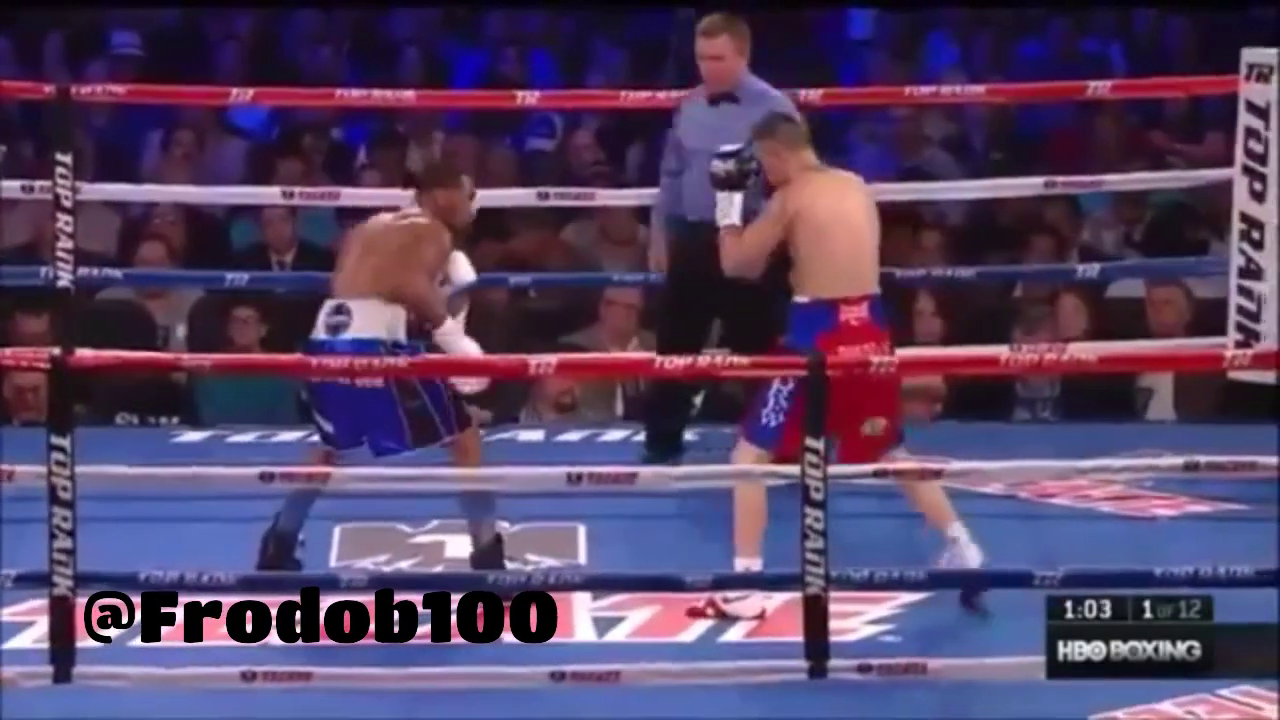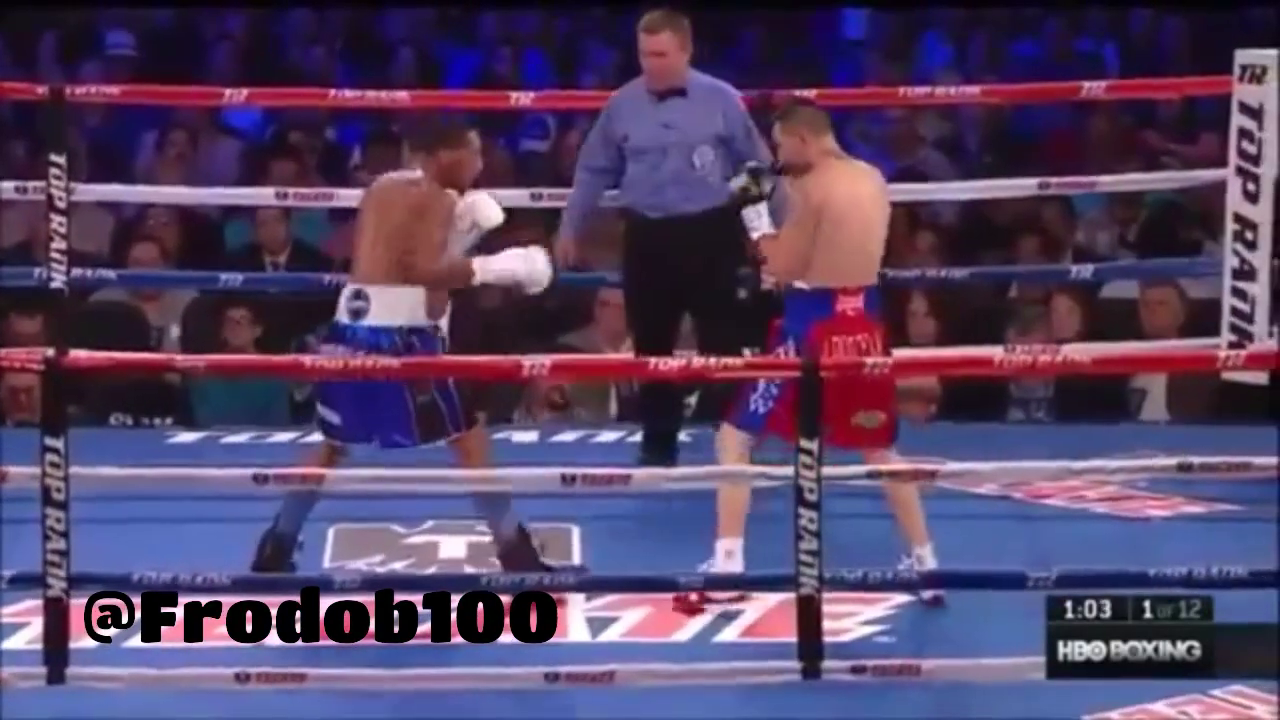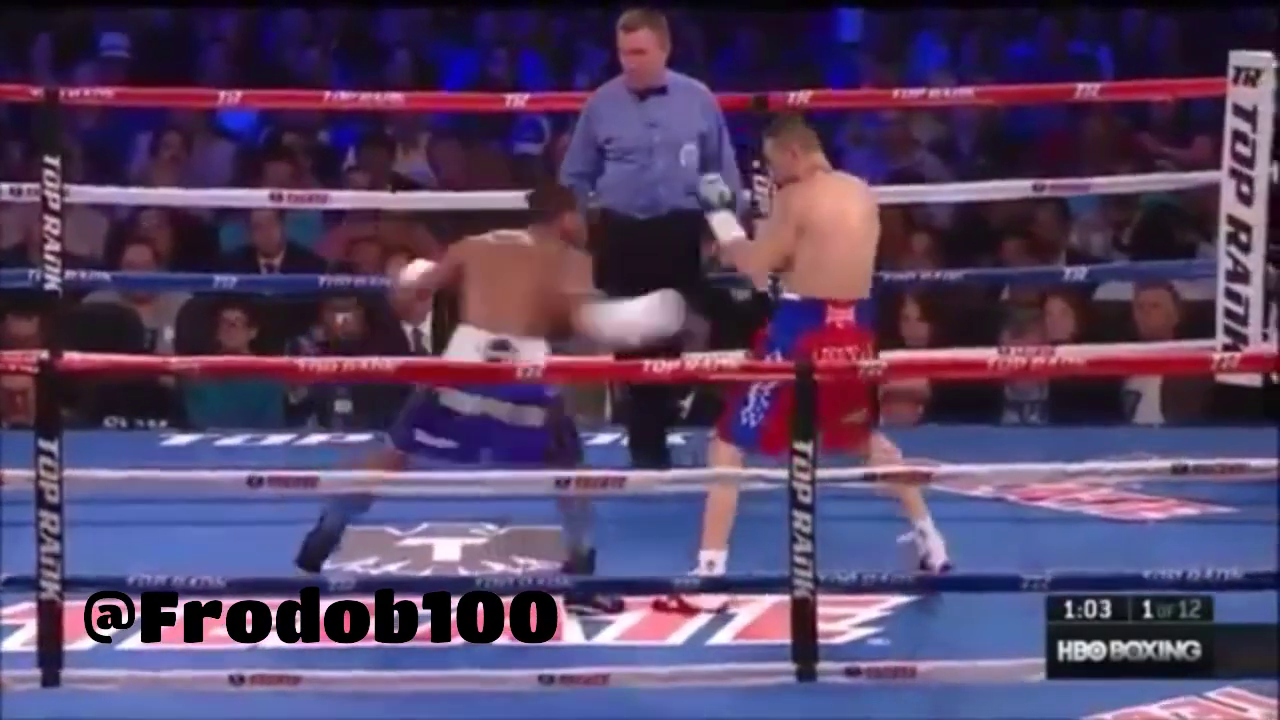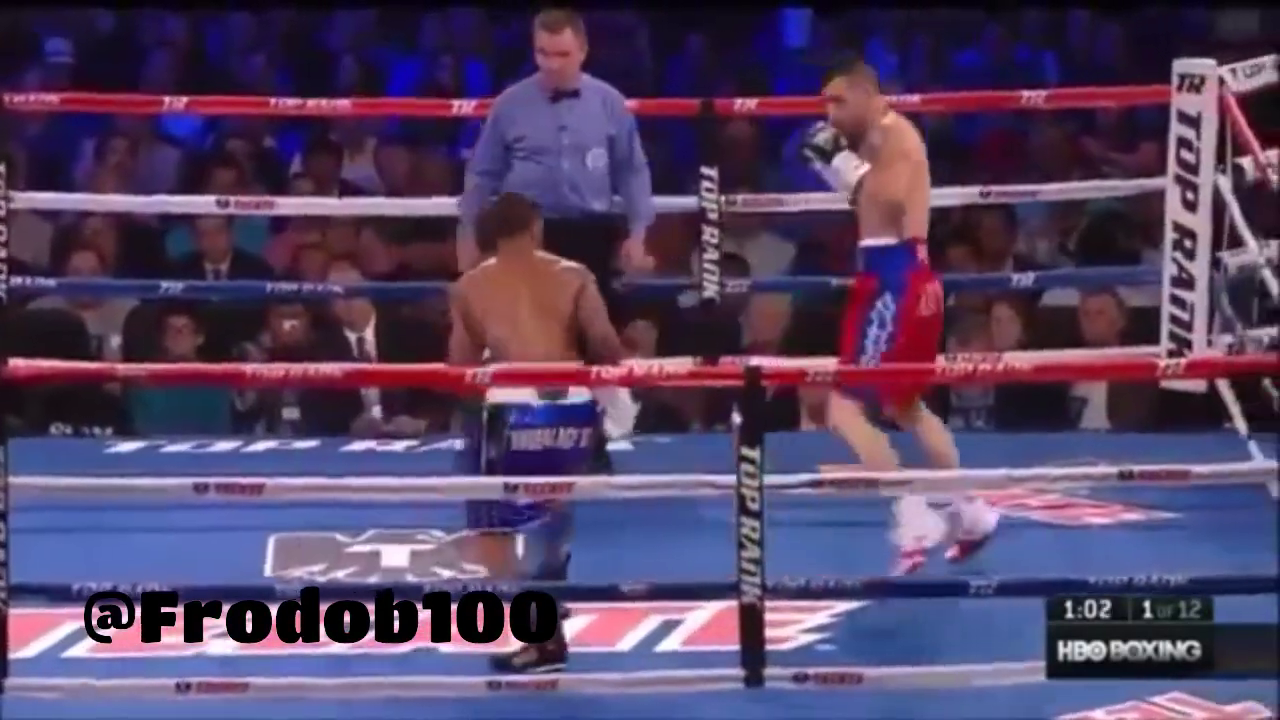
dt=0.4s
person 1, frame 1
left shoulder: (790, 197)
right shoulder: (856, 187)
left elbow: (737, 264)
left wrist: (728, 196)
left hip: (817, 335)
right hip: (870, 331)
left knee: (752, 456)
right knee: (889, 453)
left ankle: (744, 587)
right ankle: (961, 549)
person 1, frame 2
left shoulder: (812, 187)
right shoulder: (874, 179)
left elbow: (781, 269)
left wrist: (753, 209)
left hip: (812, 323)
right hip: (864, 322)
left knee: (735, 436)
right knee: (879, 449)
left ankle: (725, 566)
right ankle: (924, 565)
person 1, frame 3
left shoulder: (795, 198)
right shoulder: (857, 194)
left elbow: (756, 270)
left wrist: (719, 214)
left hip: (804, 334)
right hip: (853, 331)
left knee: (730, 449)
right knee: (867, 435)
left ankle: (707, 573)
right ankle: (928, 545)
person 1, frame 4
left shoulder: (893, 133)
right shoulder: (874, 138)
left elbow: (893, 195)
right elbow: (863, 207)
left wrist: (841, 159)
right wrist: (831, 159)
left hip: (896, 281)
right hip: (893, 276)
left knee: (845, 409)
right knee: (903, 405)
left ankle: (913, 517)
right ankle: (972, 510)
person 2, frame 1
left shoulder: (374, 226)
right shoulder: (434, 232)
right elbow: (413, 289)
left wrist: (442, 280)
right wrist: (459, 344)
left hip: (326, 341)
right hip: (375, 345)
left knee: (331, 449)
right knee: (466, 442)
left ankle: (277, 548)
right ankle: (487, 559)
person 2, frame 2
left shoulder: (383, 186)
right shoulder: (438, 197)
right elbow: (428, 269)
left wrist: (465, 222)
right wrist: (506, 265)
left hip: (347, 328)
right hip: (400, 333)
left knee: (334, 445)
right knee: (471, 441)
left ankle: (275, 548)
right ankle: (515, 555)
person 2, frame 3
left shoulder: (479, 247)
right shoulder: (569, 264)
left elbow: (417, 284)
right elbow: (584, 317)
left wrist: (414, 274)
right wrist: (637, 316)
right hip: (527, 386)
left knee: (394, 458)
right knee: (571, 474)
left ankle: (324, 540)
right ankle: (580, 578)
person 2, frame 4
left shoulder: (469, 288)
right shoulder: (573, 276)
left elbow: (462, 368)
right elbow: (604, 340)
left hip: (512, 413)
right hip: (573, 408)
left knee: (492, 532)
right knee: (563, 496)
left ankle: (541, 636)
right ankle: (549, 578)
person 3, frame 1
left shoulder: (772, 108)
right shoulder: (690, 108)
right elbow: (674, 176)
right wrist: (659, 232)
right hip: (693, 241)
left knee: (754, 351)
right knee: (674, 345)
right ankle: (661, 443)
person 3, frame 2
left shoulder: (722, 99)
right shoulder: (622, 104)
left elbow: (753, 167)
right elbow: (594, 171)
right wrist: (569, 229)
left hip: (708, 234)
right hip: (647, 236)
left knee: (721, 343)
right knee: (651, 345)
right ankle: (659, 444)
person 3, frame 3
left shoulder: (698, 99)
right shoulder: (601, 104)
left elbow: (722, 165)
right elbow: (577, 176)
left hip: (680, 233)
right hip: (621, 234)
left knee: (667, 341)
left ankle: (653, 440)
right ankle: (644, 442)
person 3, frame 4
left shoulder: (610, 105)
right shoulder: (511, 105)
left elbow: (635, 173)
right elbow: (483, 174)
left wrist: (636, 232)
right wrist: (468, 235)
left hip: (591, 233)
